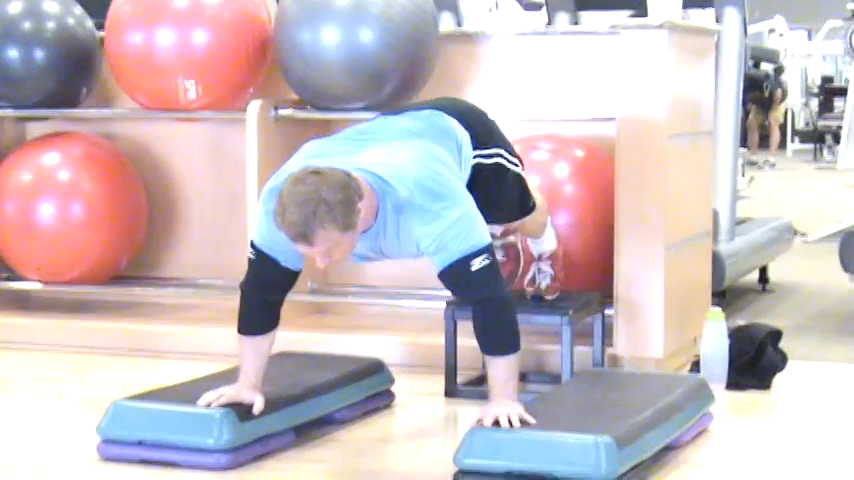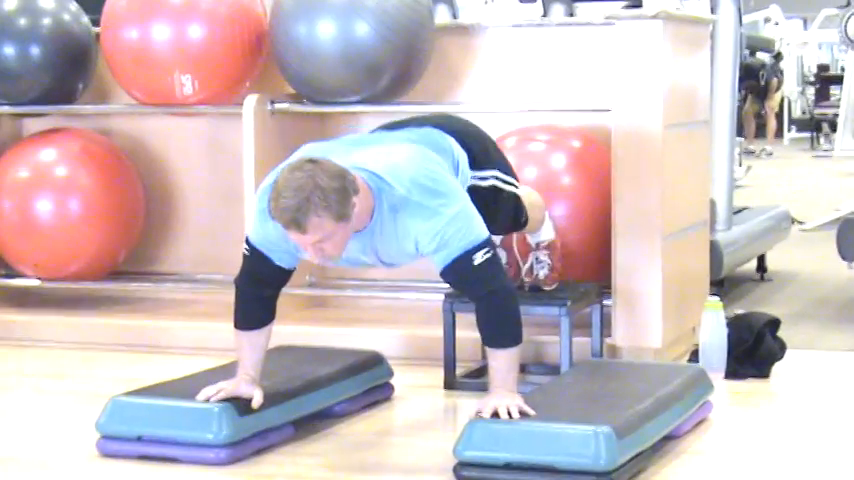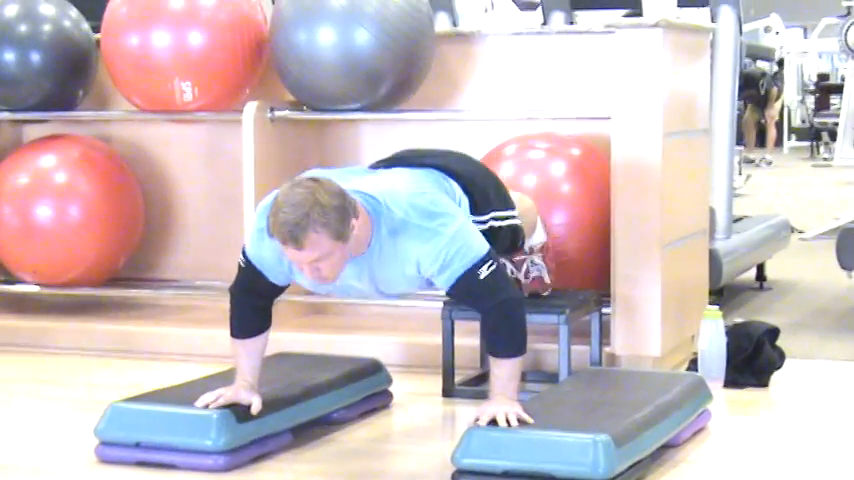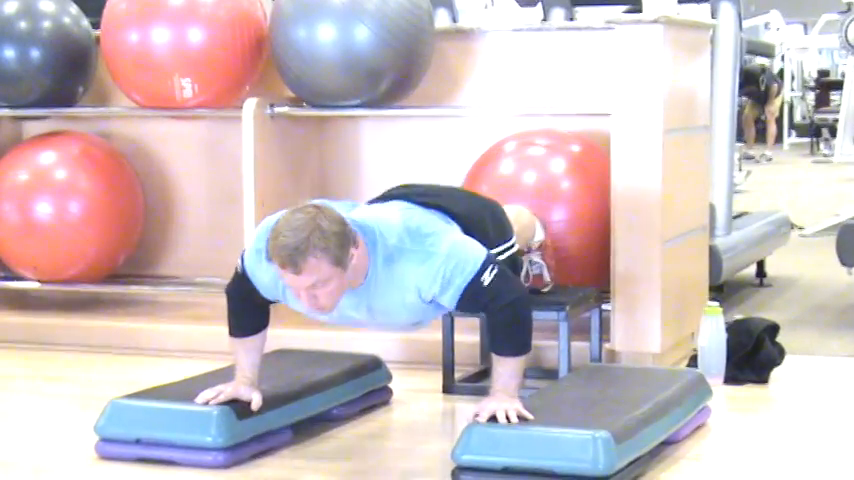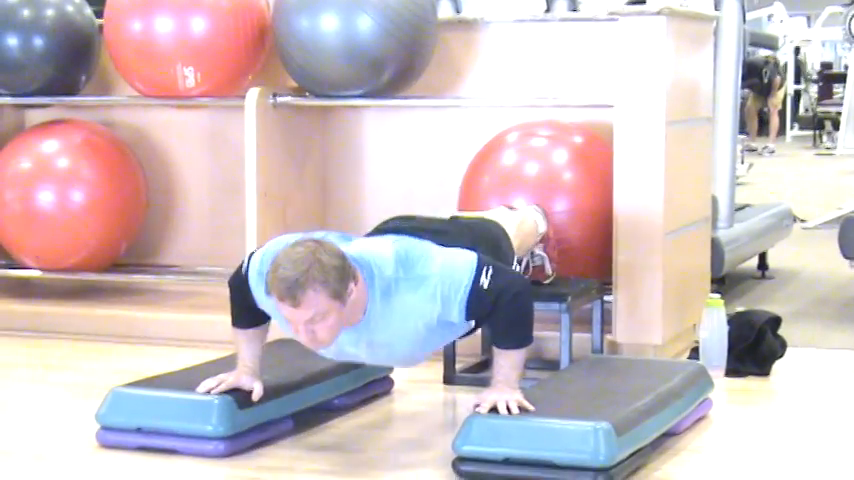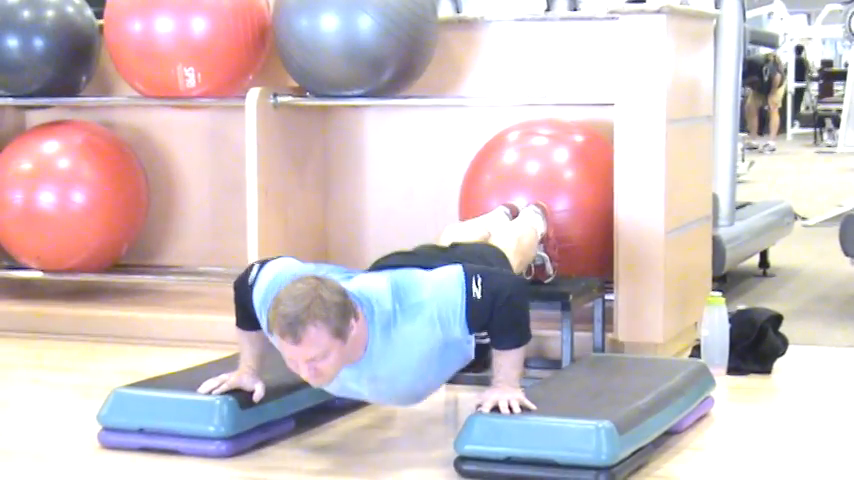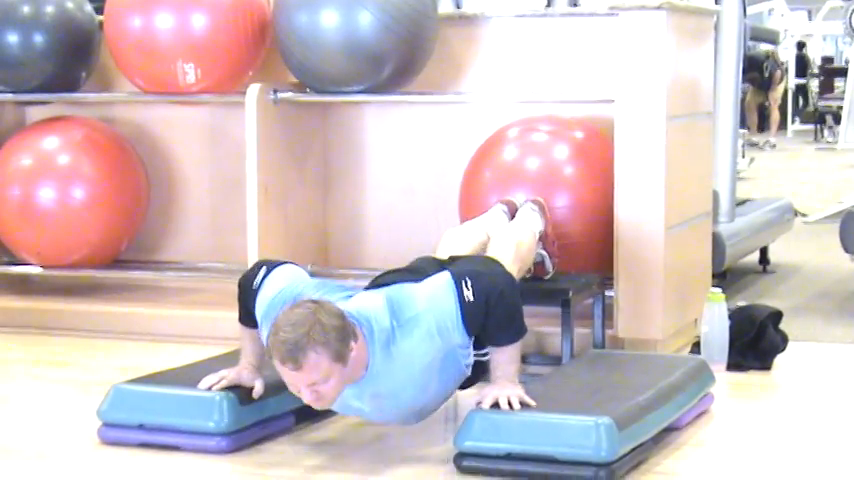
dt=0.2s
person 1, frame 1
left shoulder: (426, 200)
right shoulder: (281, 198)
left elbow: (488, 294)
right elbow: (261, 288)
left wrist: (504, 398)
right wrist: (248, 383)
left hip: (463, 136)
left knee: (519, 211)
left ankle: (545, 253)
right ankle: (490, 238)
person 1, frame 2
left shoulder: (421, 198)
right shoulder: (276, 198)
left elbow: (491, 288)
right elbow: (256, 283)
left wrist: (504, 389)
right wrist: (246, 377)
left hip: (460, 153)
left knee: (514, 217)
left ankle: (543, 239)
right ankle: (494, 243)
person 1, frame 3
left shoulder: (421, 222)
right shoulder: (273, 221)
left elbow: (499, 299)
right elbow: (249, 294)
left wrist: (503, 397)
right wrist: (245, 383)
left hip: (463, 191)
left knee: (512, 230)
left ankle: (536, 243)
person 1, frame 4
left shoulder: (419, 250)
right shoulder: (271, 245)
left elbow: (510, 299)
right elbow: (243, 296)
left wrist: (504, 393)
right wrist: (245, 378)
left hip: (468, 227)
person 1, frame 5
left shoulder: (414, 280)
right shoulder: (272, 267)
left elbow: (513, 291)
right elbow: (241, 289)
left wrist: (505, 384)
right wrist: (247, 368)
left knee: (504, 237)
left ankle: (533, 221)
right ankle: (501, 216)
person 1, frame 6
left shoulder: (413, 314)
right shoulder: (274, 292)
left elbow: (508, 291)
left wrist: (505, 383)
right wrist: (248, 369)
left hip: (477, 284)
right hip: (393, 269)
left knee: (505, 253)
left ankle: (534, 222)
right ankle: (499, 217)
person 1, frame 7
left shoulder: (409, 332)
right shoulder: (280, 306)
left elbow: (499, 289)
left wrist: (506, 379)
right wrist: (248, 365)
right hip: (392, 286)
left knee: (504, 261)
right knee: (447, 254)
left ankle: (531, 219)
right ankle: (498, 214)
